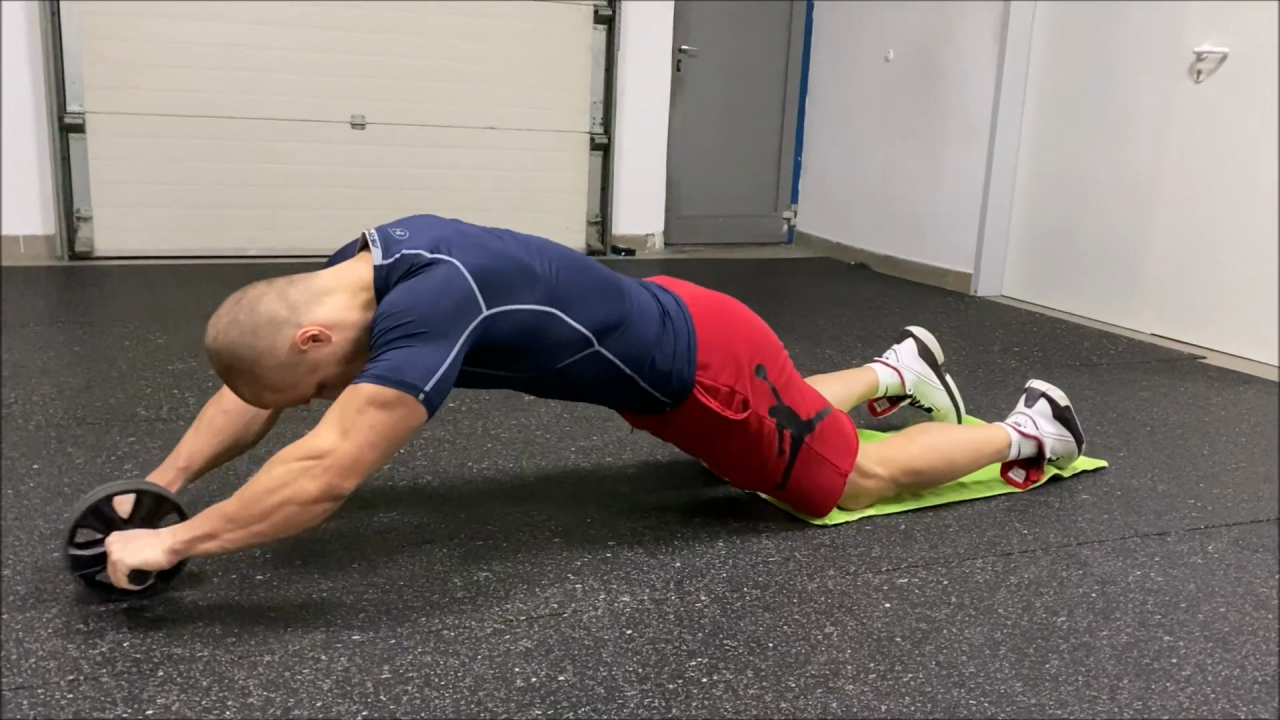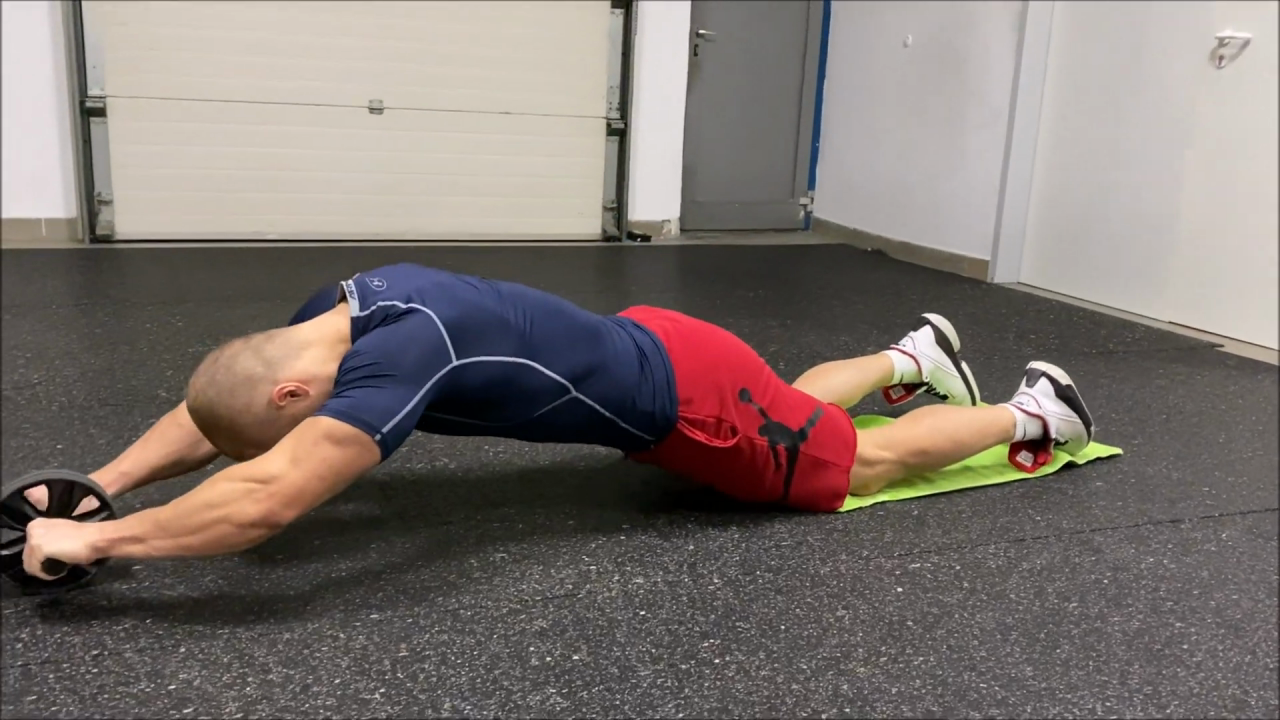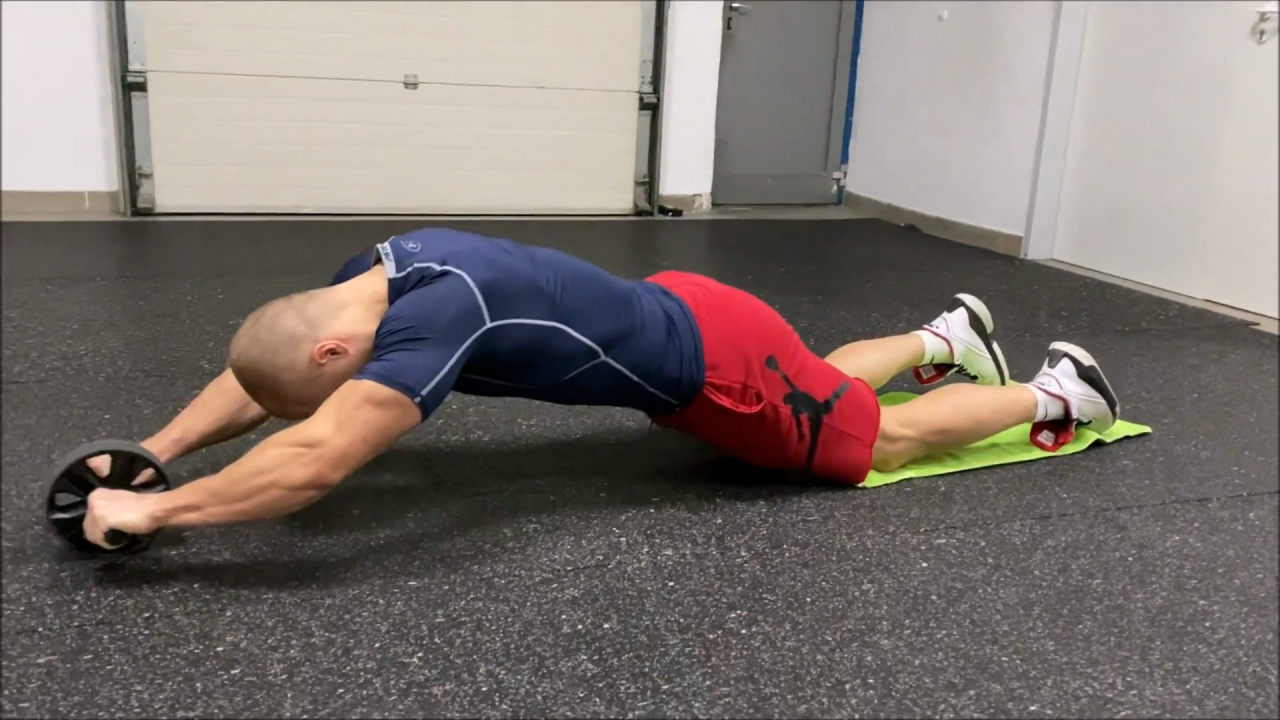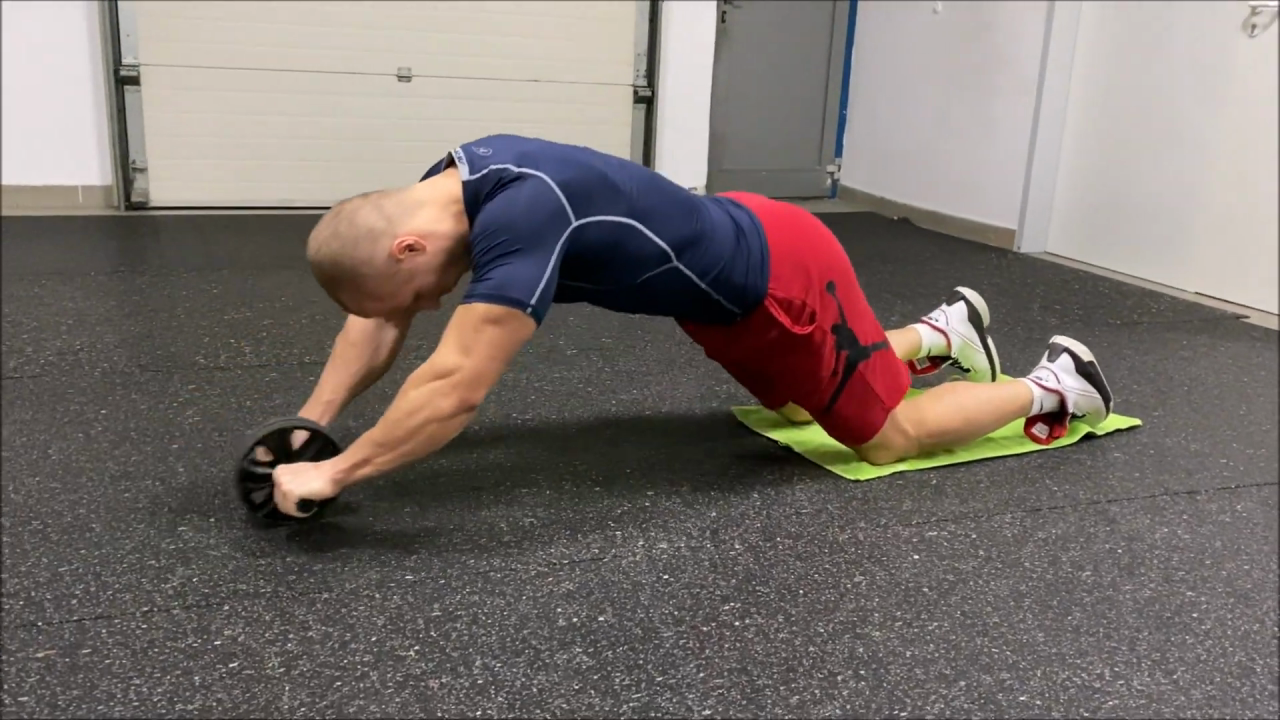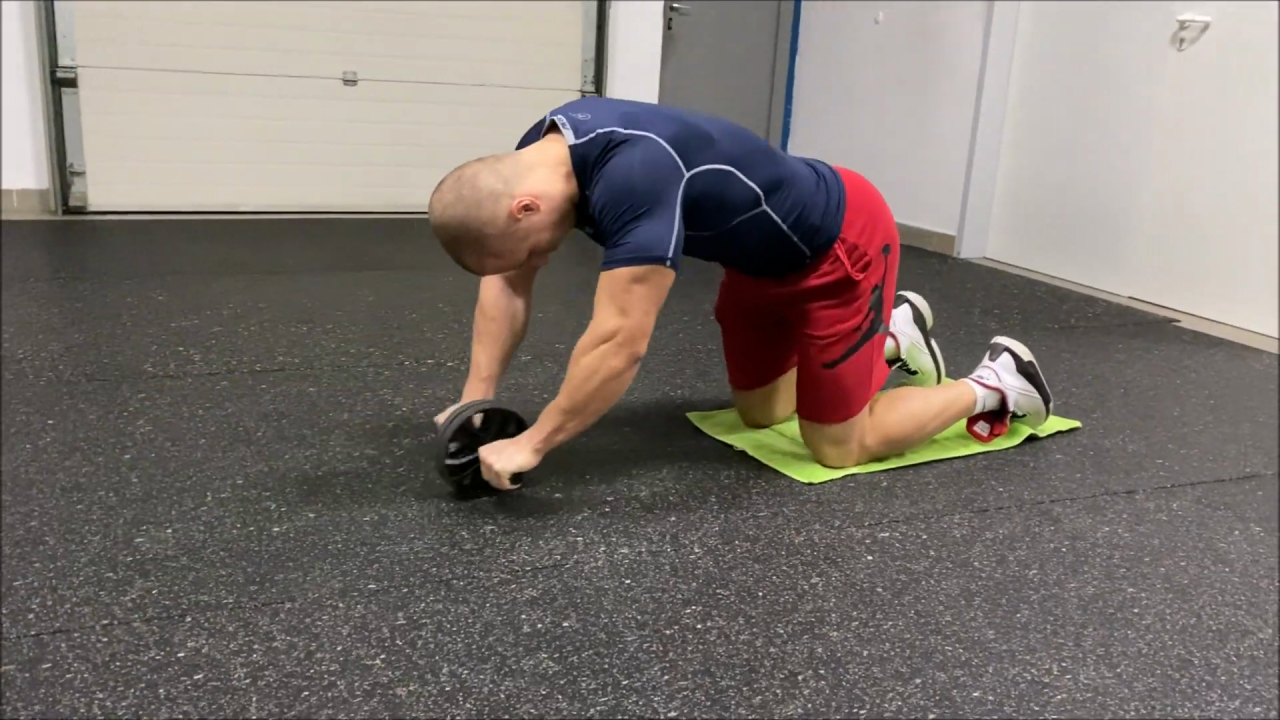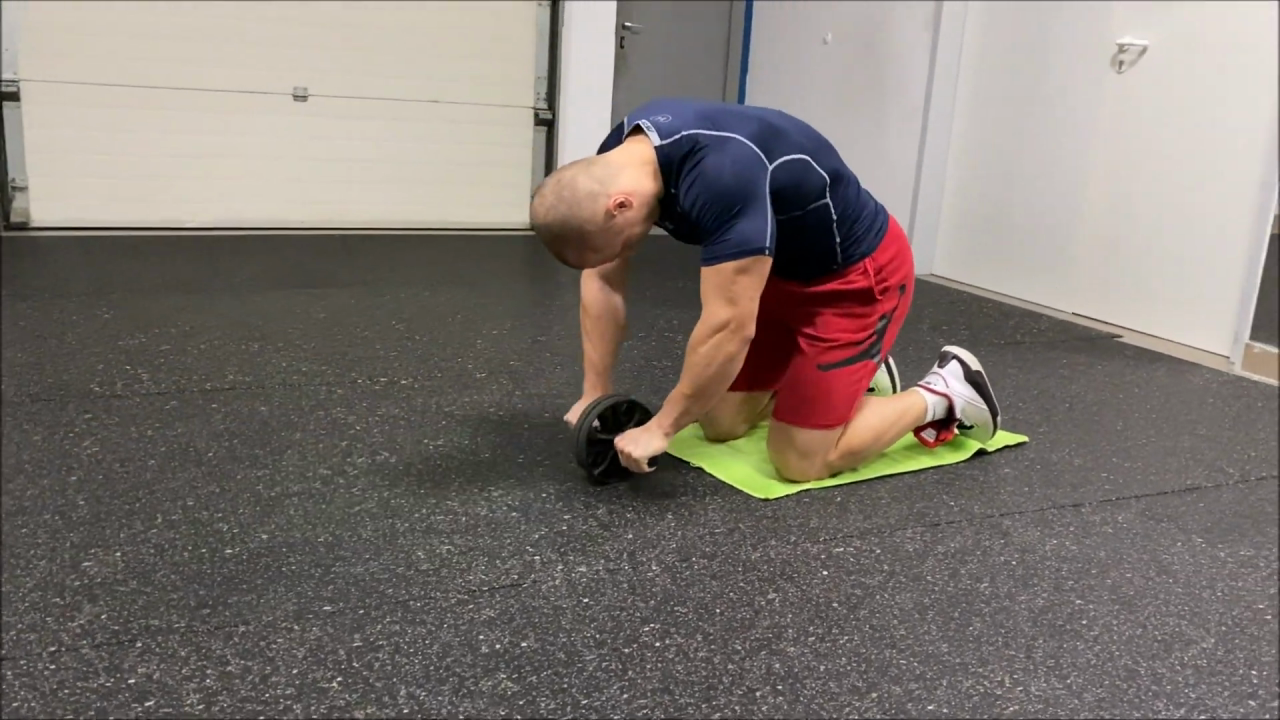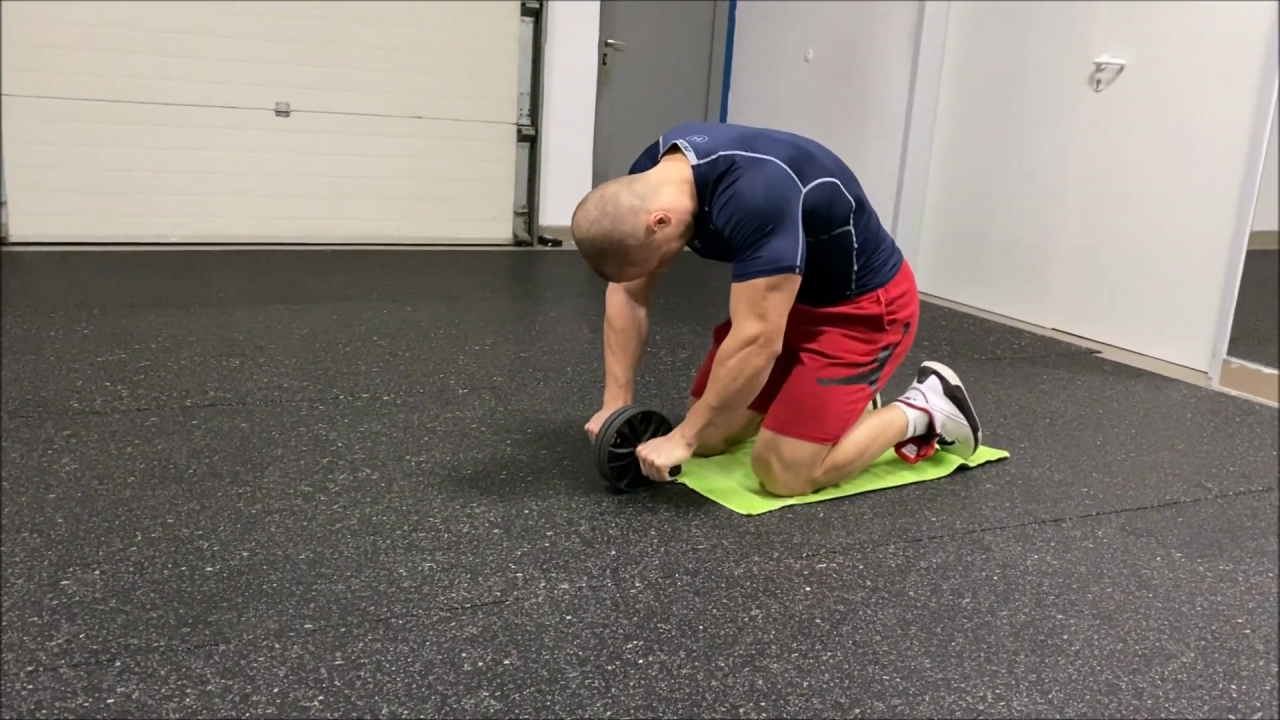
dt=0.5s
person 1, frame 1
left shoulder: (427, 301)
right shoulder: (356, 274)
left elbow: (329, 472)
right elbow: (253, 389)
left wrist: (175, 542)
right wrist: (163, 481)
left hip: (702, 361)
right hip: (659, 334)
left knee: (856, 478)
right knee: (790, 427)
left ankle: (1028, 431)
right ankle: (895, 368)
person 1, frame 2
left shoulder: (398, 351)
right shoulder: (338, 309)
left elbow: (269, 498)
right elbow: (212, 414)
left wrist: (94, 541)
right wrist: (99, 484)
left hip: (686, 396)
right hip: (646, 350)
left knee: (859, 462)
right knee: (797, 411)
left ankle: (1032, 412)
right ankle: (914, 357)
person 1, frame 3
left shoulder: (433, 313)
right shoulder: (371, 273)
left elbow: (315, 461)
right elbow: (256, 375)
left wrist: (155, 511)
right wrist: (154, 451)
left hip: (712, 358)
right hip: (672, 316)
left knee: (881, 439)
right knee: (820, 390)
left ankle: (1053, 392)
right ankle: (945, 335)
person 1, frame 4
left shoulder: (517, 217)
right shoulder: (447, 188)
left elbow: (456, 387)
right elbow: (378, 319)
left wrist: (334, 473)
right wrist: (314, 416)
left hip: (781, 277)
right hip: (736, 248)
left knee: (888, 436)
right knee: (795, 410)
left ankle: (1051, 386)
right ankle: (941, 333)
person 1, frame 5
left shoulder: (632, 177)
right shoulder: (537, 156)
left elbow: (619, 343)
right elbow: (505, 287)
left wrist: (532, 447)
right wrist: (477, 398)
left hip: (841, 245)
right hip: (765, 249)
left knee: (835, 445)
right knee: (759, 412)
left ankle: (992, 386)
right ankle: (892, 337)
person 1, frame 6
left shoulder: (721, 175)
right shoulder: (618, 159)
left elbow: (729, 326)
right elbow: (602, 283)
left wrist: (660, 428)
right wrist: (595, 393)
left hip: (859, 273)
right hip: (783, 267)
left knee: (800, 460)
right knee: (722, 426)
left ankle: (940, 394)
right ankle: (850, 361)
person 1, frame 7
left shoulder: (755, 196)
right shoulder: (650, 178)
left elbow: (758, 340)
right elbow: (626, 295)
left wrist: (681, 438)
right wrist: (616, 403)
left hip: (865, 304)
right hip: (785, 296)
left knee: (782, 472)
right knee: (707, 439)
left ankle: (920, 410)
right ankle: (838, 389)
